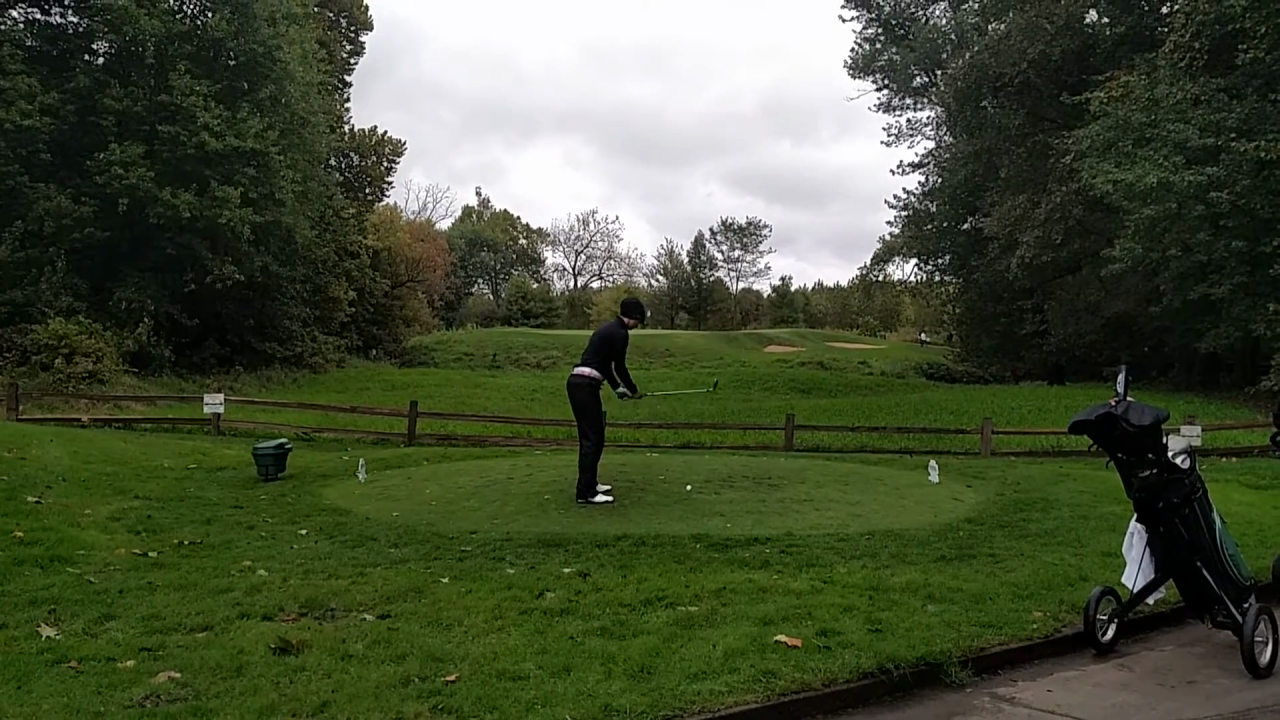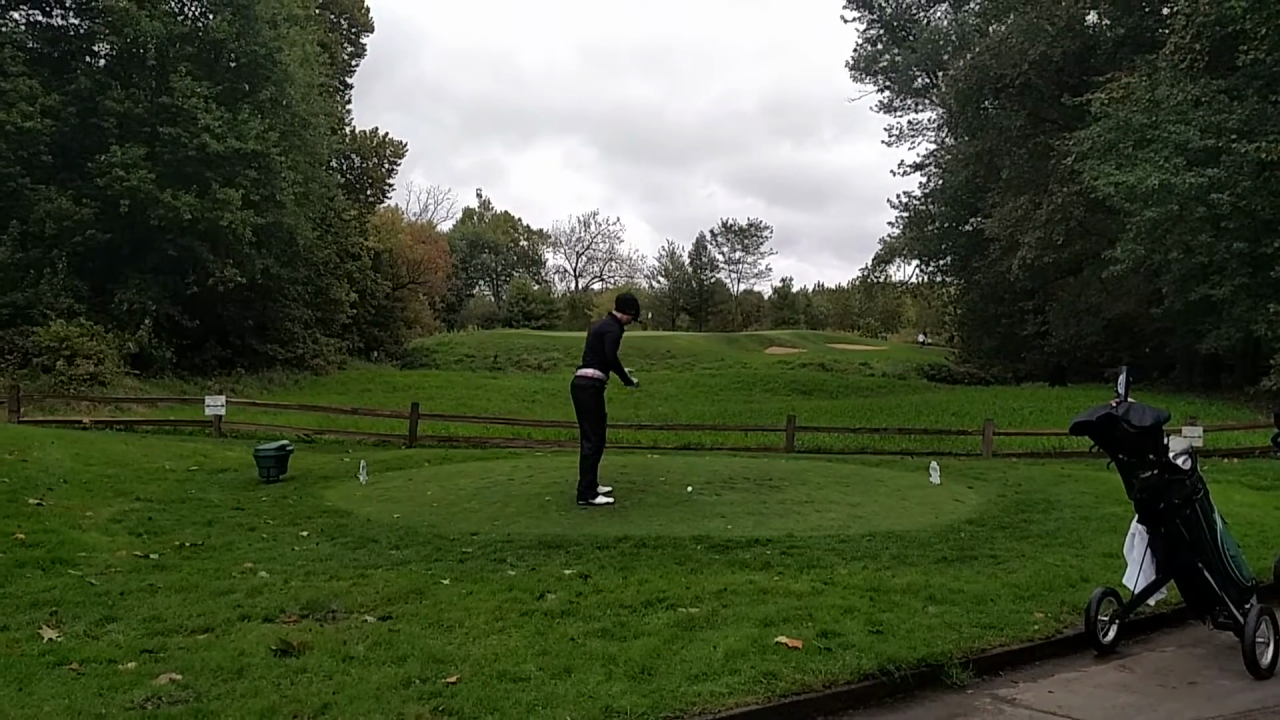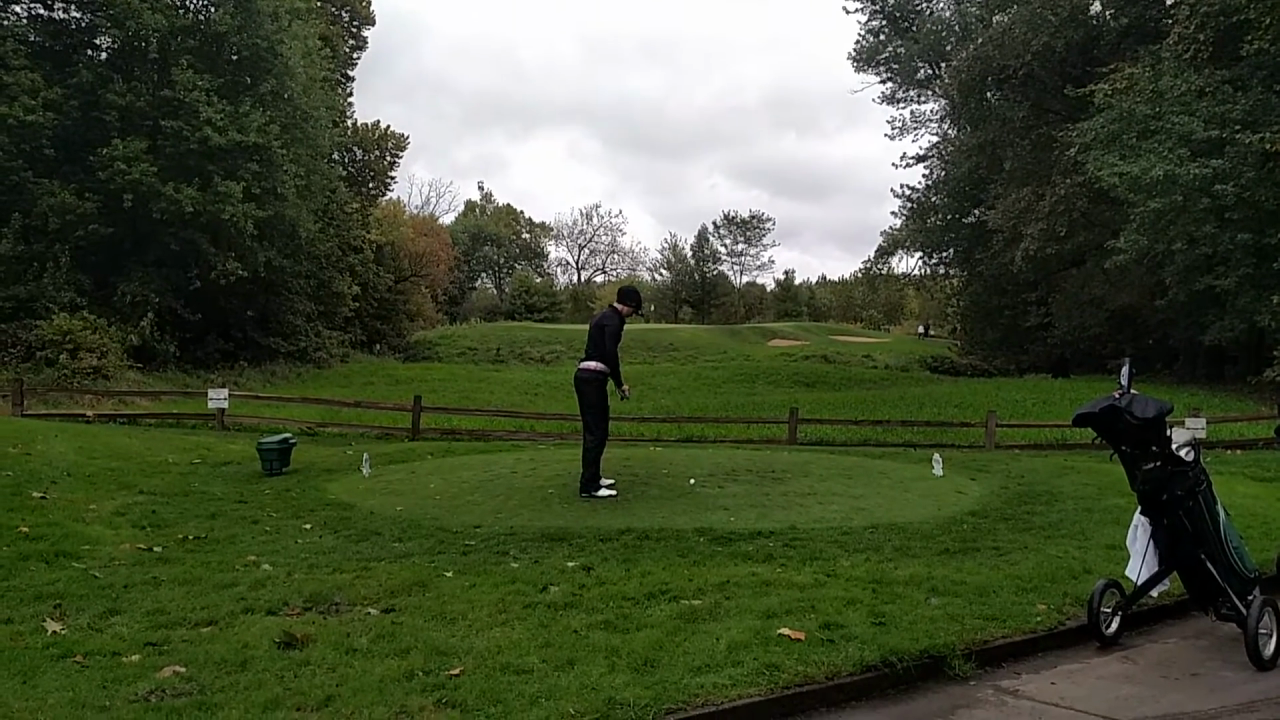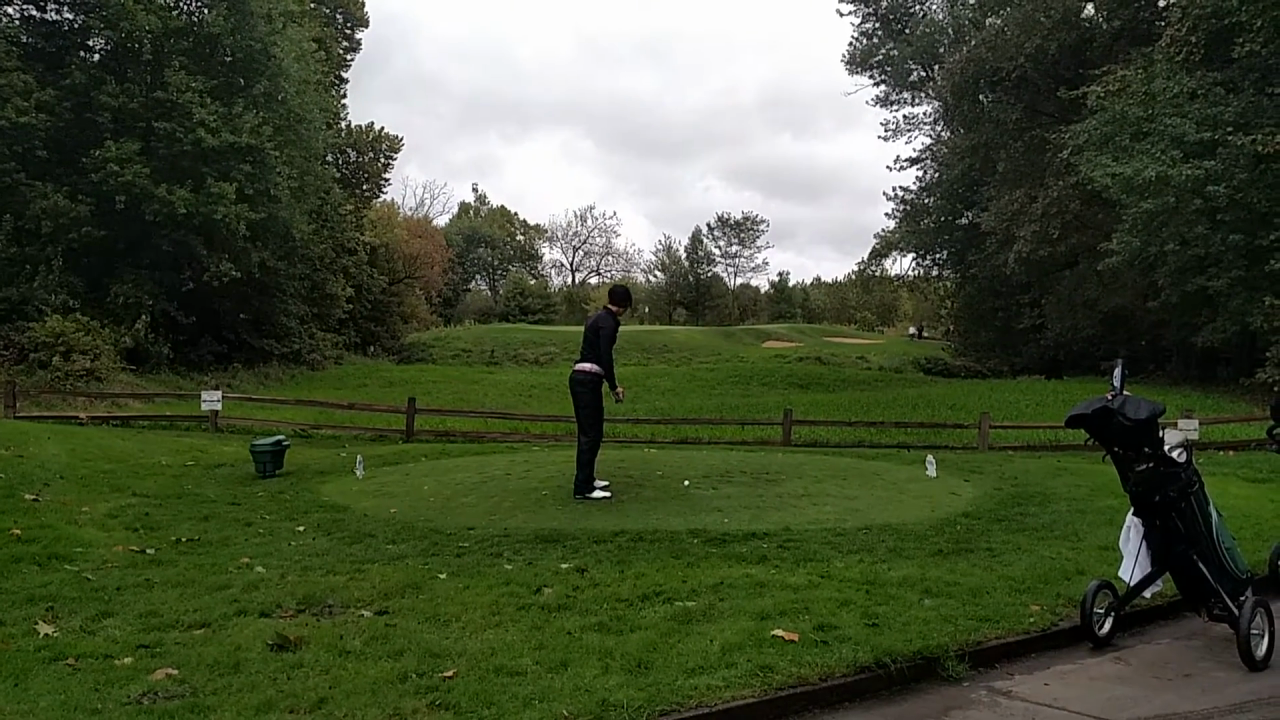
dt=0.5s
person 1, frame 1
left shoulder: (608, 328)
right shoulder: (620, 333)
right elbow: (620, 366)
left wrist: (618, 388)
right wrist: (633, 390)
left hip: (578, 382)
right hip: (586, 385)
left knee: (590, 436)
right knee: (593, 437)
left ankle: (589, 483)
right ankle: (585, 492)
person 1, frame 2
left shoulder: (600, 324)
right shoulder: (613, 327)
right elbow: (611, 358)
left wrist: (621, 371)
right wrist: (627, 380)
left hip: (582, 383)
right hip: (590, 385)
left knee: (591, 437)
right knee: (594, 438)
left ankle: (589, 485)
right ankle: (586, 493)
person 1, frame 3
left shoulder: (603, 316)
right shoulder: (613, 319)
right elbow: (610, 353)
left wrist: (615, 381)
right wrist: (619, 383)
left hip: (586, 375)
right hip: (593, 378)
left knee: (595, 429)
right knee: (596, 431)
left ankle: (592, 477)
right ankle: (589, 486)
person 1, frame 4
left shoulder: (597, 318)
right shoulder: (608, 322)
right elbow: (605, 355)
left wrist: (609, 382)
right wrist: (613, 386)
left hip: (582, 377)
right hip: (588, 380)
left knee: (589, 432)
right knee: (591, 433)
left ankle: (586, 479)
right ankle: (583, 487)
